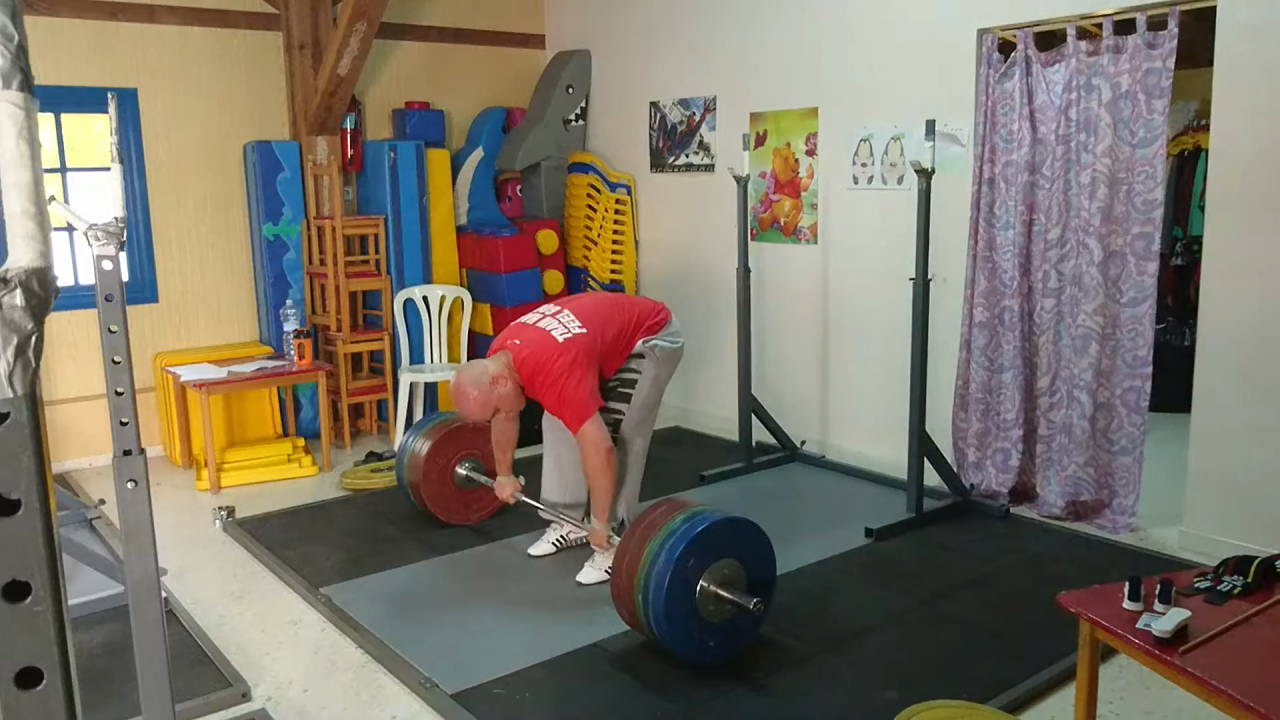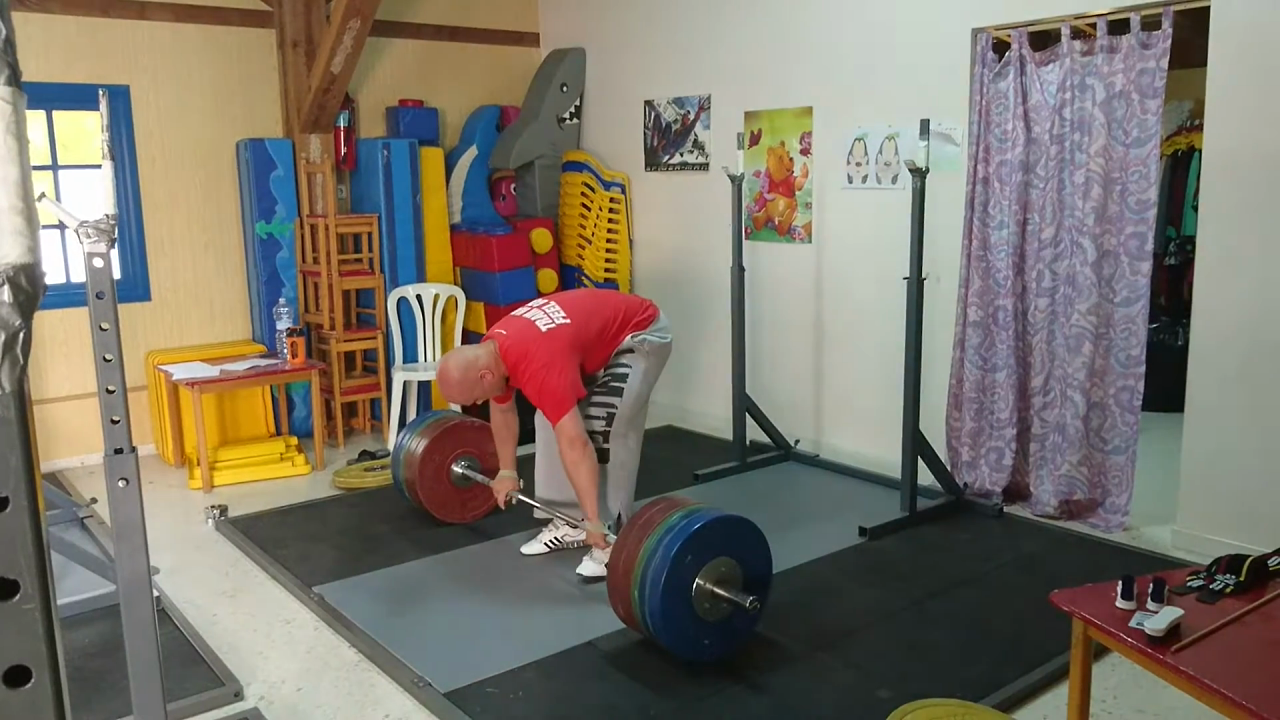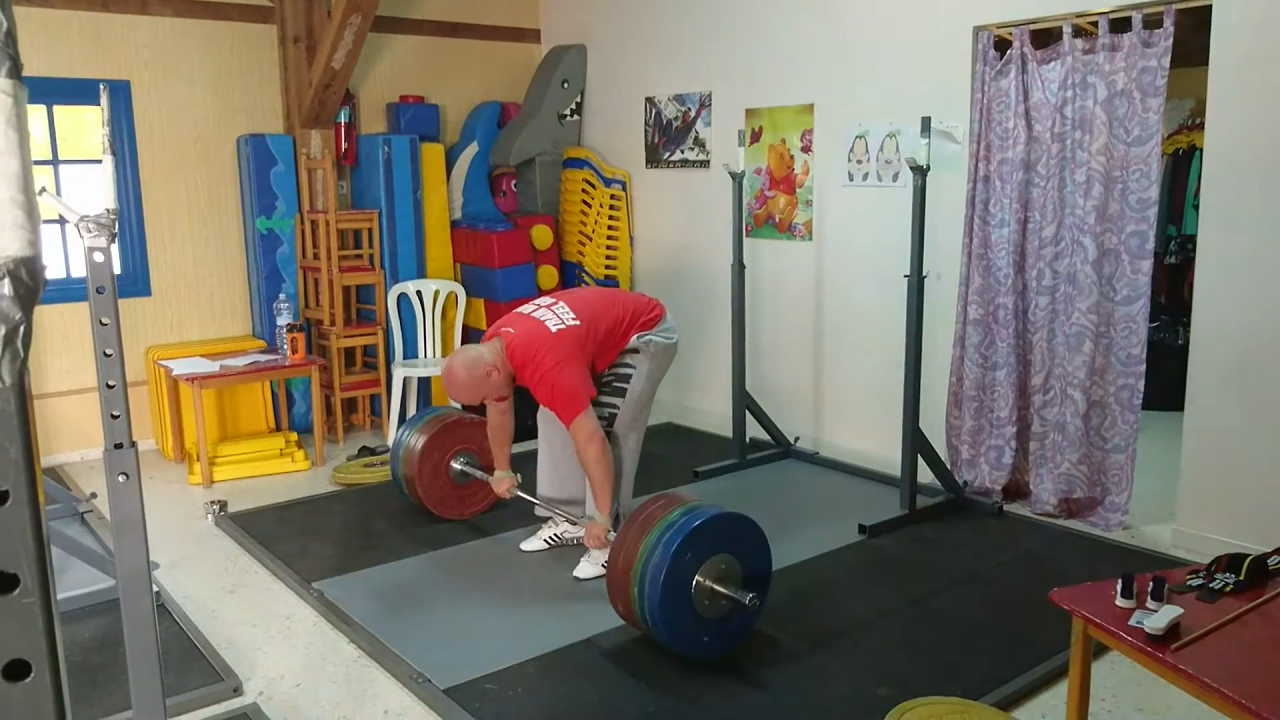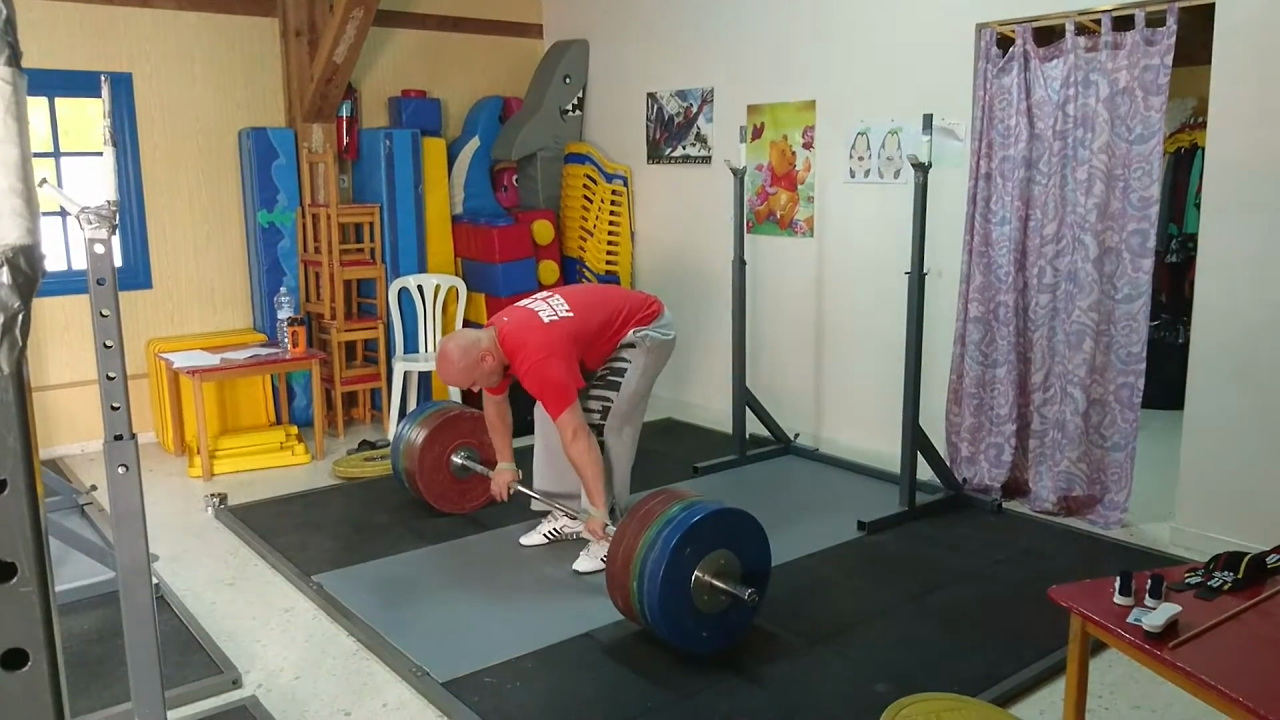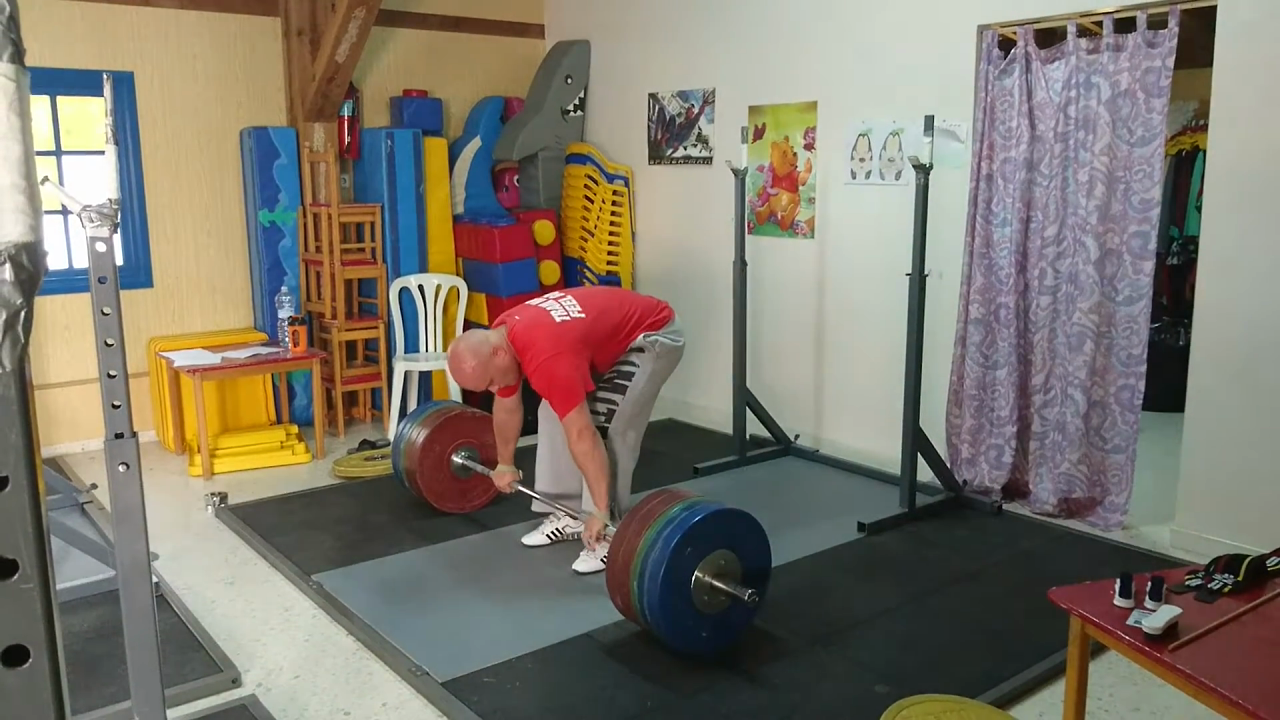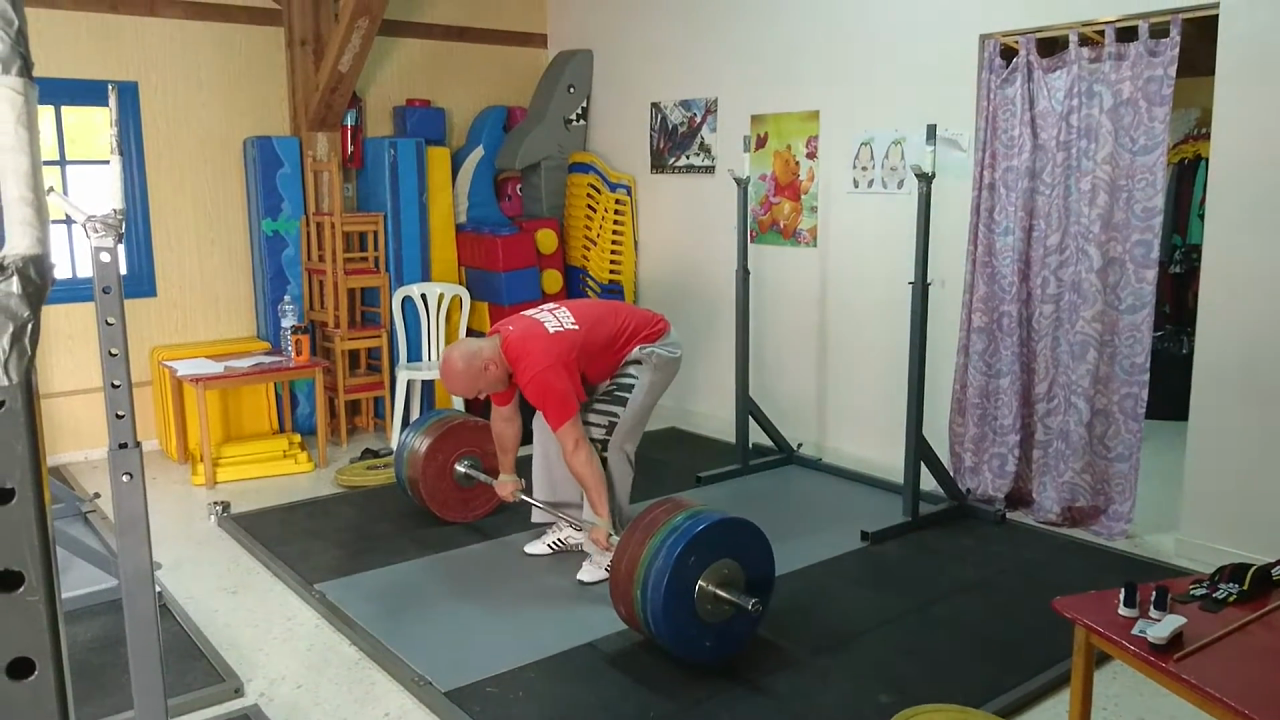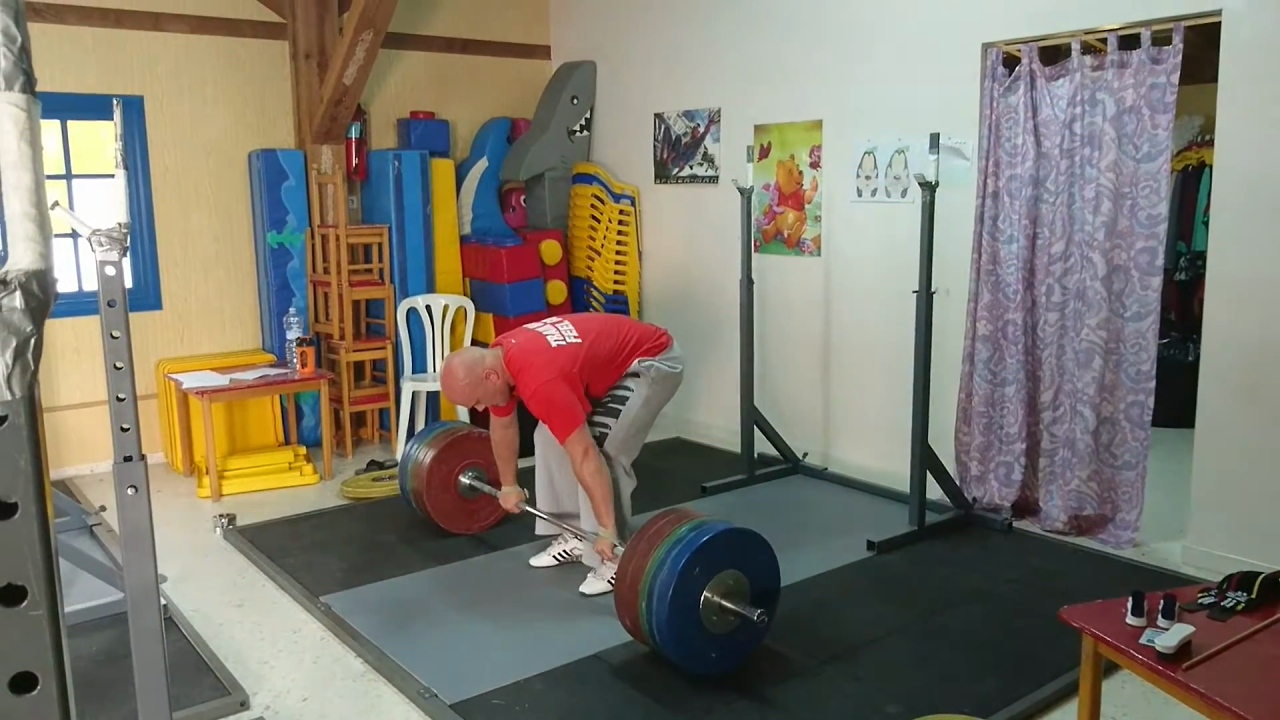
dt=0.7s
person 1, frame 1
left shoulder: (554, 376)
right shoulder: (498, 359)
left elbow: (600, 449)
right elbow: (504, 422)
left wrist: (601, 524)
right wrist: (503, 476)
left hip: (652, 338)
right hip: (609, 330)
left knee: (614, 433)
right knee: (559, 422)
left ankle: (616, 544)
right ankle: (570, 521)
person 1, frame 2
left shoulder: (538, 366)
right shoulder: (489, 351)
left elbow: (575, 443)
right elbow: (503, 411)
left wrist: (593, 522)
right wrist: (507, 472)
left hip: (641, 334)
right hip: (599, 331)
left knee: (602, 430)
right knee: (552, 421)
left ankle: (609, 539)
right ankle: (569, 523)
person 1, frame 3
left shoulder: (548, 367)
right shoulder: (491, 347)
left elbow: (592, 440)
right elbow: (499, 410)
left wrist: (601, 517)
right wrist: (502, 470)
left hip: (647, 334)
right hip: (604, 326)
left knee: (607, 429)
right knee: (555, 418)
left ankle: (610, 539)
right ankle: (569, 520)
person 1, frame 4
left shoulder: (538, 358)
right shoulder: (491, 339)
left elbow: (576, 435)
right elbow: (495, 403)
left wrist: (598, 510)
right wrist: (505, 464)
left hip: (645, 330)
right hip: (605, 326)
left knee: (601, 425)
right knee: (551, 413)
left ankle: (609, 532)
right ankle: (568, 514)
person 1, frame 5
left shoulder: (547, 358)
right shoulder: (499, 338)
left elbow: (583, 436)
right elbow: (507, 408)
left wrist: (600, 512)
right wrist: (505, 465)
left hip: (654, 336)
right hip: (611, 332)
left knee: (604, 427)
right knee: (555, 414)
left ankle: (608, 534)
right ankle: (568, 515)
person 1, frame 6
left shoulder: (539, 369)
right shoulder: (494, 347)
left elbow: (576, 446)
right elbow: (505, 418)
left wrist: (601, 519)
right wrist: (507, 474)
left hip: (650, 347)
right hip: (609, 344)
left knee: (601, 438)
right knee: (549, 426)
left ankle: (610, 547)
right ankle: (571, 525)
person 1, frame 7
left shoulder: (541, 381)
right shoulder: (496, 359)
left elbow: (586, 456)
right elbow: (503, 426)
left wrist: (607, 530)
right wrist: (509, 485)
left hip: (653, 361)
right hip: (612, 356)
left knee: (601, 448)
right knee: (551, 437)
left ankle: (614, 558)
right ankle: (576, 537)
